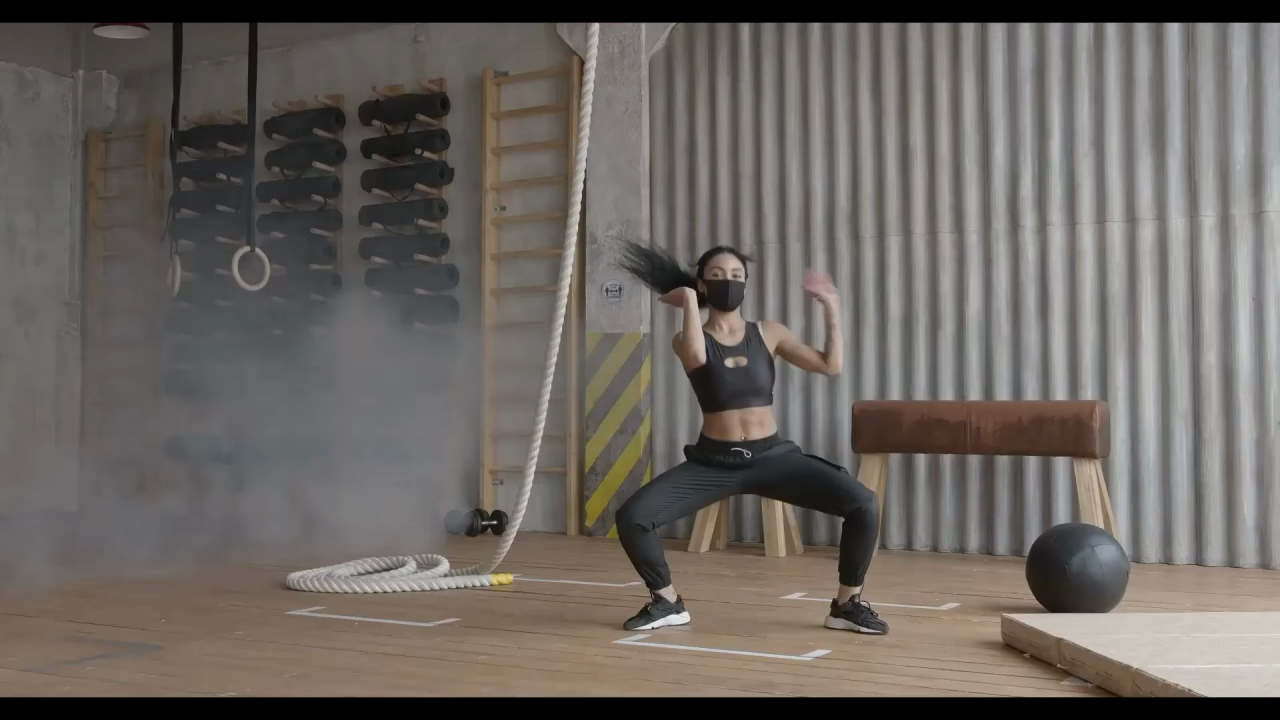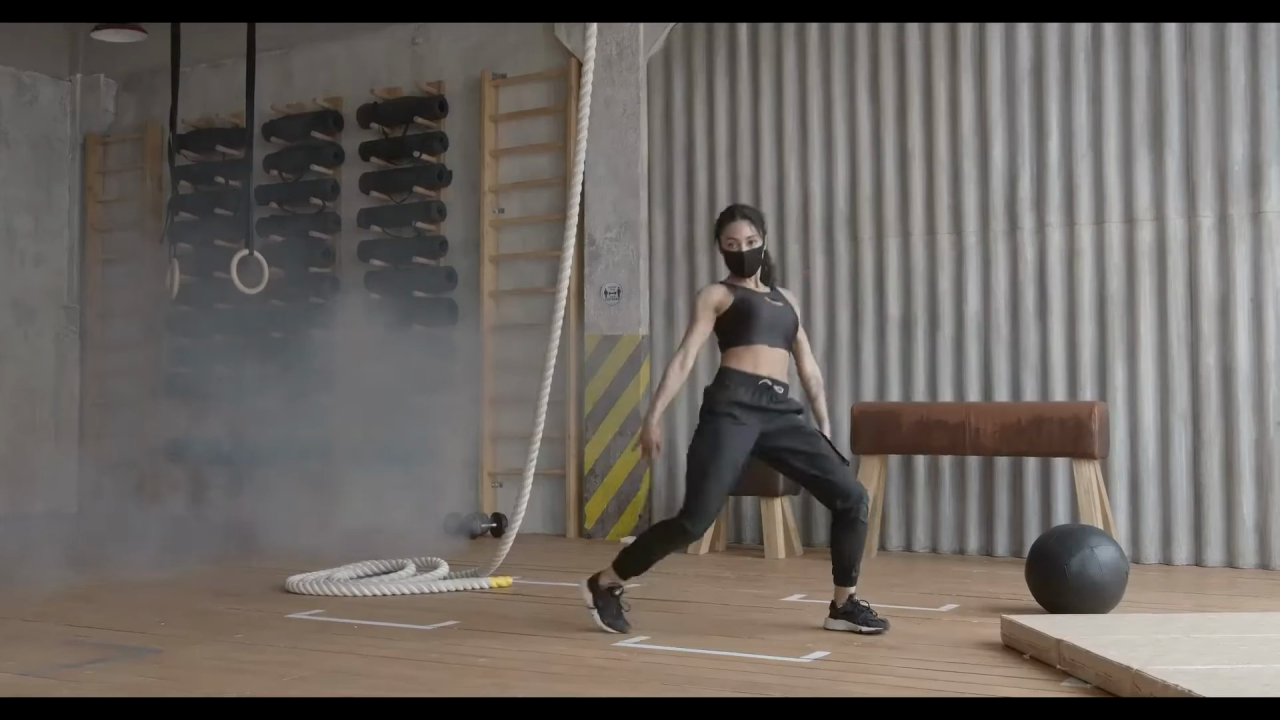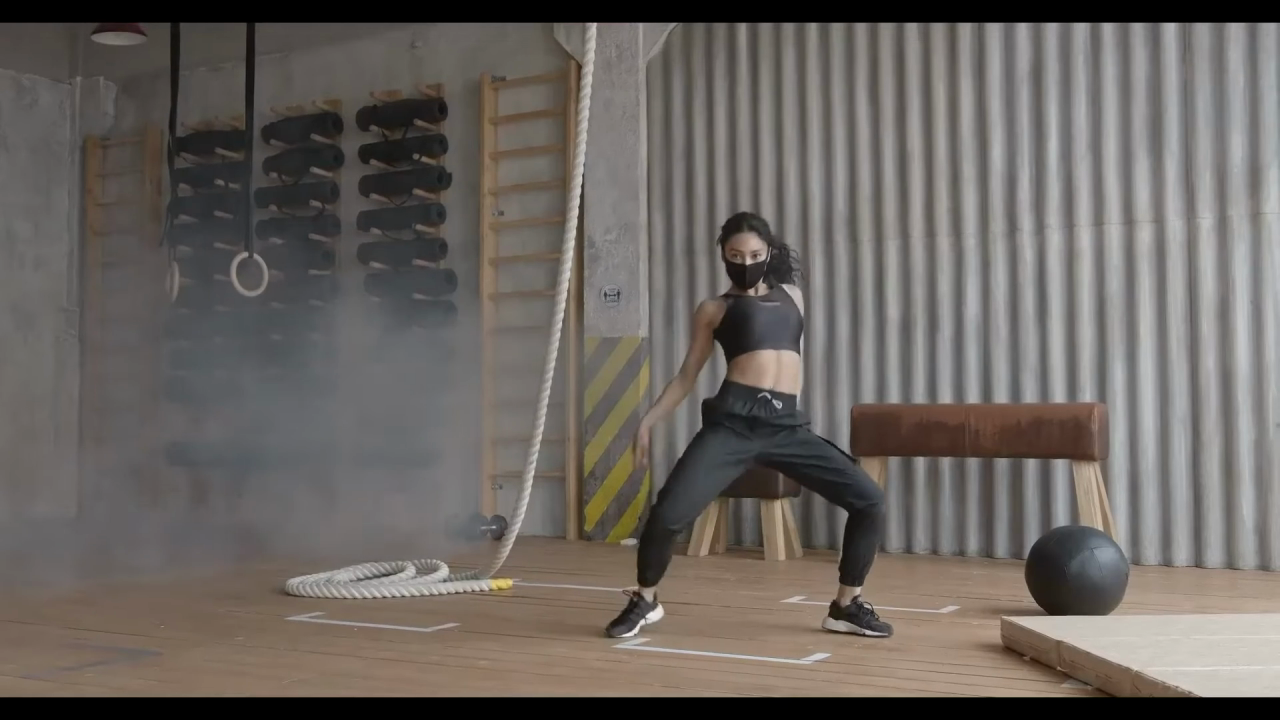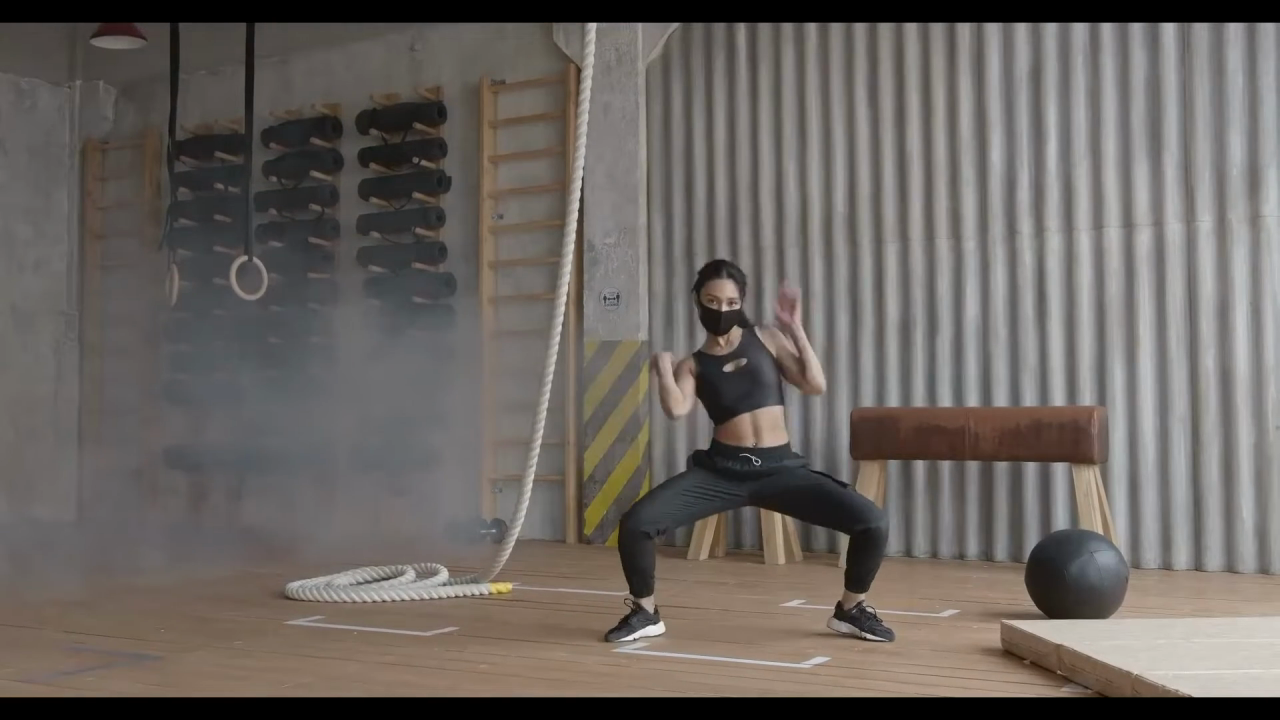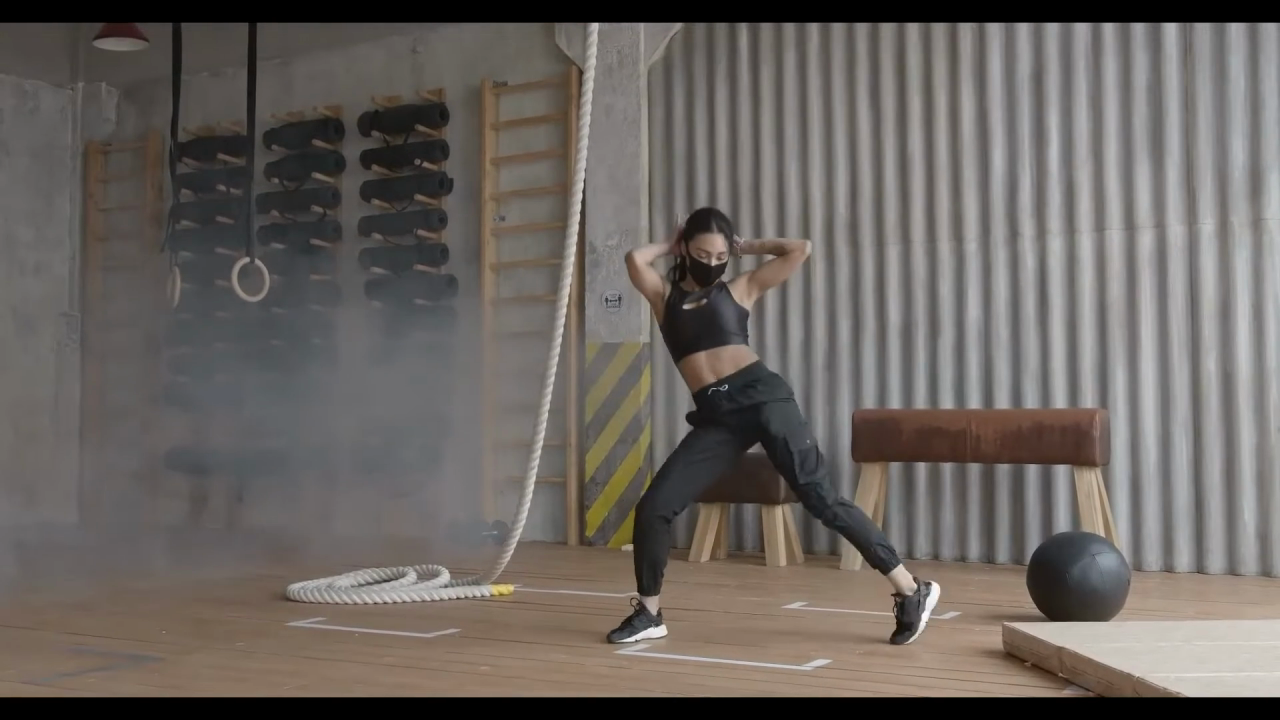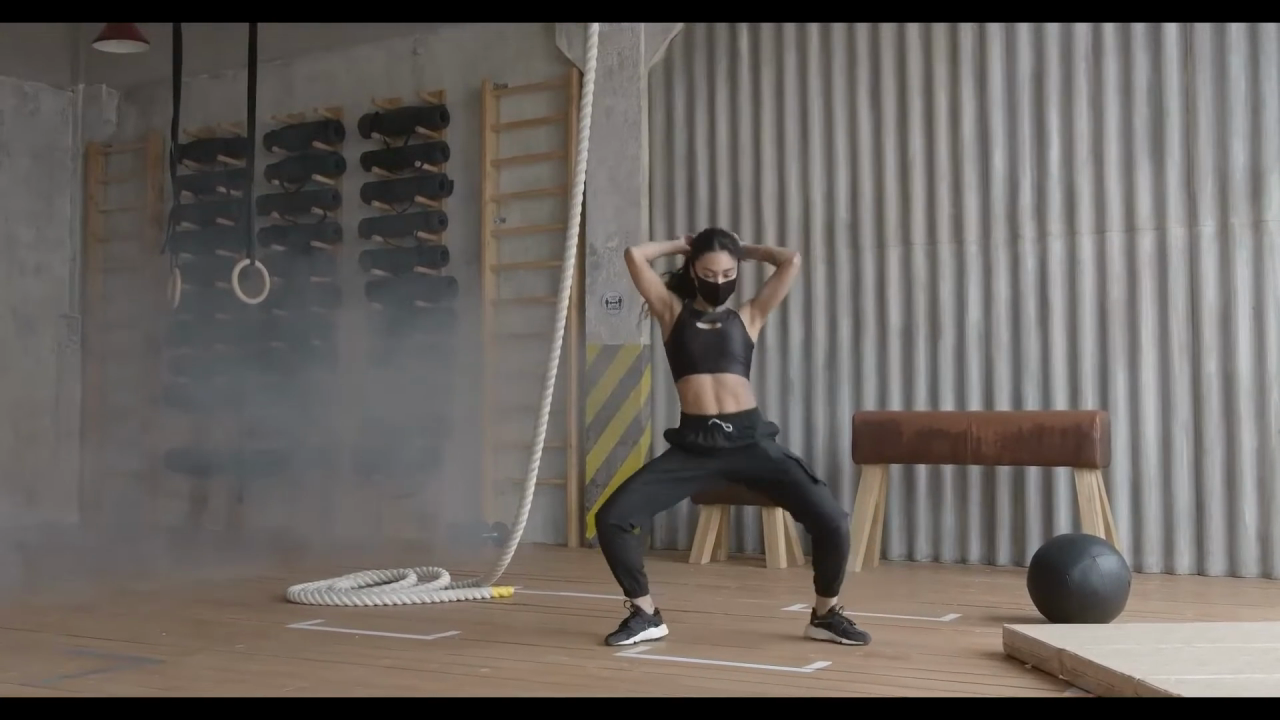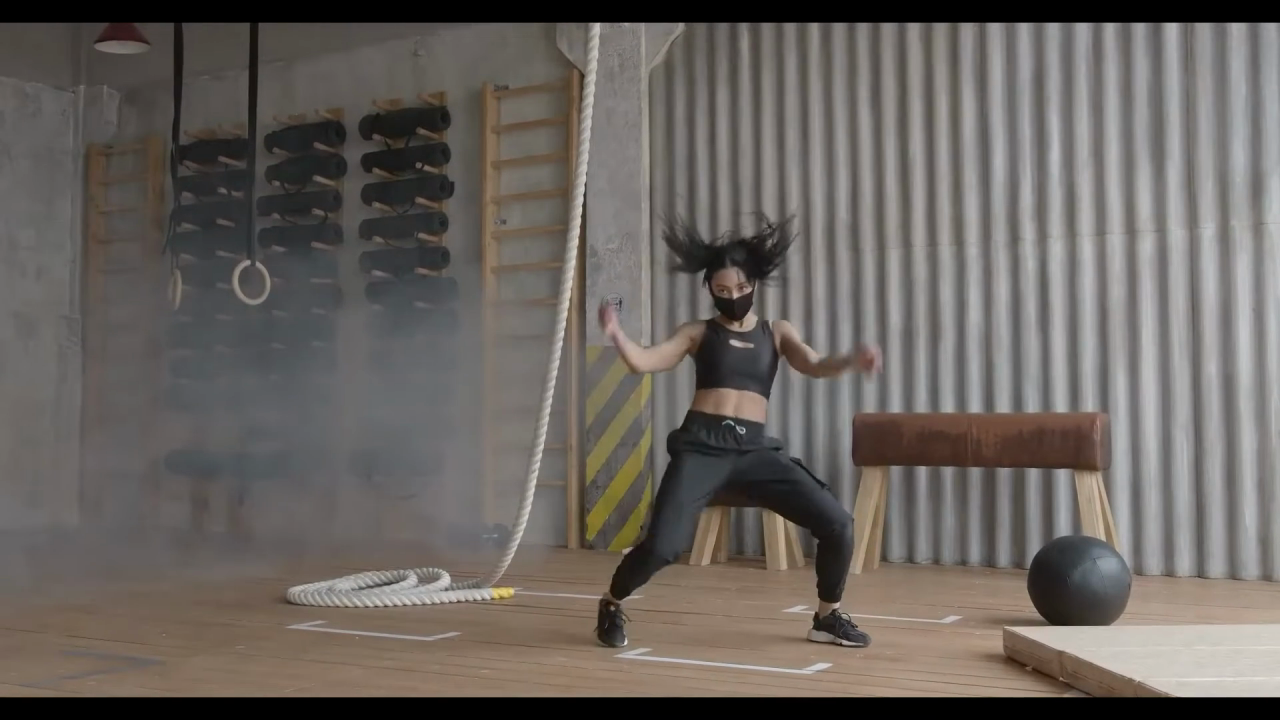
dt=0.5s
person 1, frame 1
left shoulder: (768, 333)
right shoulder: (686, 338)
left elbow: (830, 366)
right elbow: (699, 358)
left wrist: (832, 309)
right wrist: (689, 304)
left hip: (771, 457)
right hip: (713, 461)
left knee: (863, 504)
right knee: (631, 517)
left ankle: (846, 604)
right ankle: (668, 602)
person 1, frame 2
left shoulder: (786, 299)
right shoulder: (719, 294)
left elbow: (808, 366)
right elbow: (687, 354)
left wrist: (824, 426)
right wrist: (654, 415)
left hip: (781, 413)
right hip: (730, 409)
left knee: (853, 498)
right knee: (696, 519)
left ankle: (845, 602)
right ankle: (606, 584)
person 1, frame 3
left shoulder: (789, 294)
right shoulder: (713, 309)
right elbow: (686, 378)
right wrist: (648, 421)
left hip: (787, 427)
right hip: (734, 423)
left knee: (871, 501)
right knee: (668, 515)
left ankle: (846, 604)
right ankle: (645, 599)
person 1, frame 4
left shoulder: (766, 338)
right shoulder: (692, 366)
left elbow: (815, 385)
right elbow: (675, 410)
left wrist: (794, 327)
right wrist: (663, 366)
left hip: (780, 468)
right hip: (721, 470)
left knee: (872, 522)
right knee: (634, 524)
left ankle: (851, 608)
right ankle: (645, 611)
person 1, frame 5
left shoulder: (739, 289)
right shoulder: (664, 296)
left elbow: (800, 249)
right elbow: (634, 259)
left wrist: (747, 246)
right wrist: (672, 246)
left hip: (762, 397)
right hip: (715, 417)
left knee: (820, 498)
right knee: (652, 509)
left ankle: (910, 589)
right ankle: (649, 612)
person 1, frame 6
left shoulder: (748, 317)
right shoulder: (673, 310)
left elbow: (791, 261)
right elbow: (634, 255)
left wrist: (744, 249)
right wrist: (681, 245)
left hip: (748, 439)
right hip: (694, 446)
left knee: (831, 519)
right knee: (612, 518)
left ankle: (825, 611)
right ankle: (645, 614)
person 1, frame 7
left shoulder: (777, 332)
right shoulder: (699, 331)
left elbow: (816, 367)
right elbow: (643, 362)
left wrist: (851, 360)
right wrist: (615, 333)
left hip: (755, 450)
right hip: (700, 448)
left knee: (837, 524)
right knee: (662, 545)
left ankle: (827, 617)
right ankle: (611, 605)
